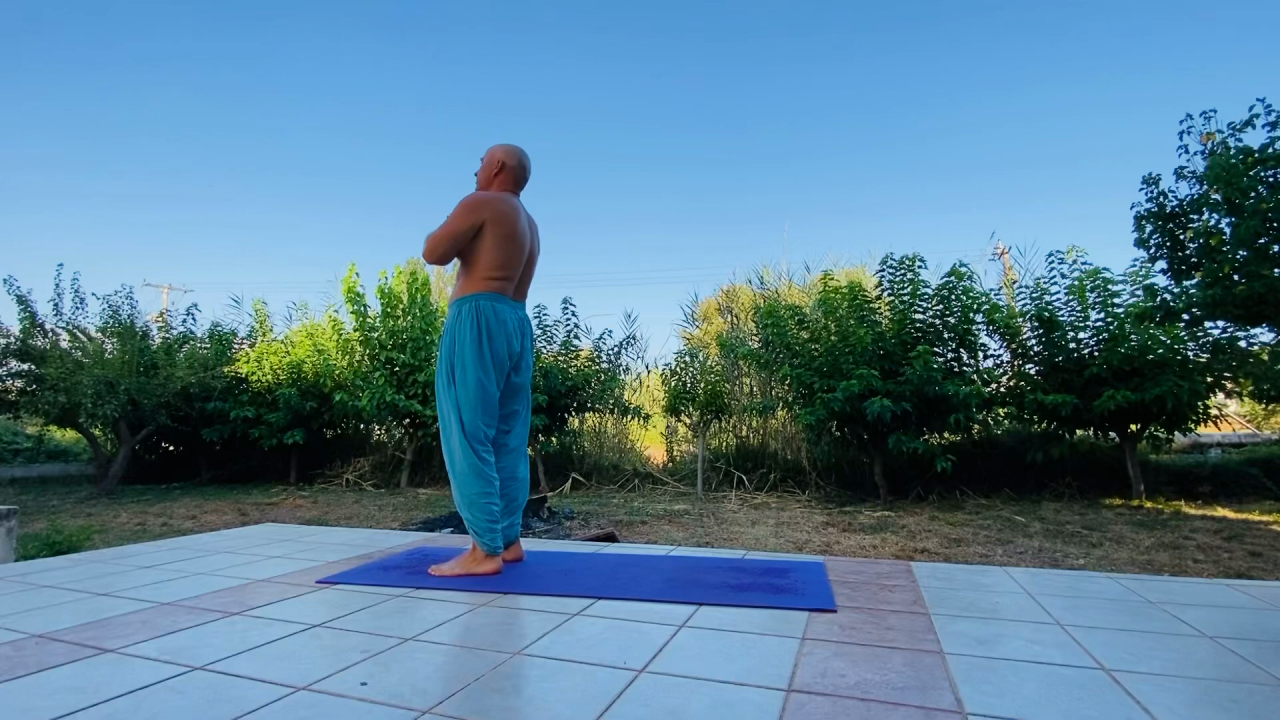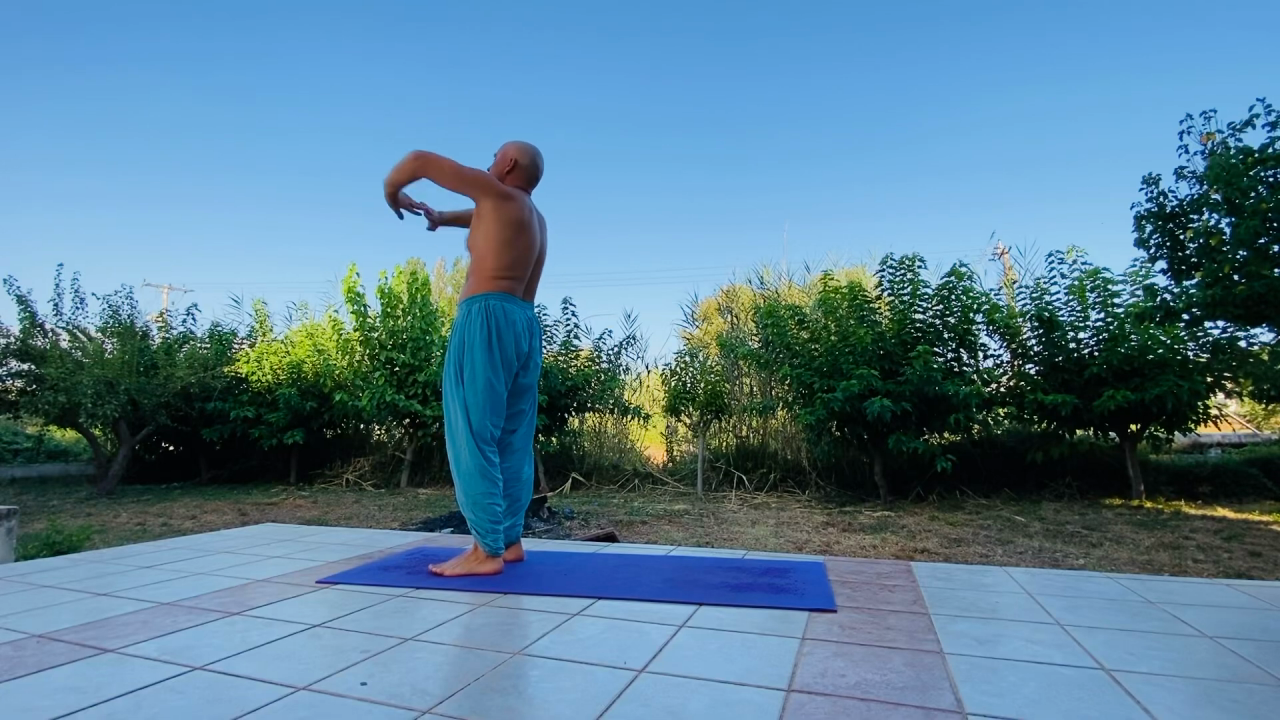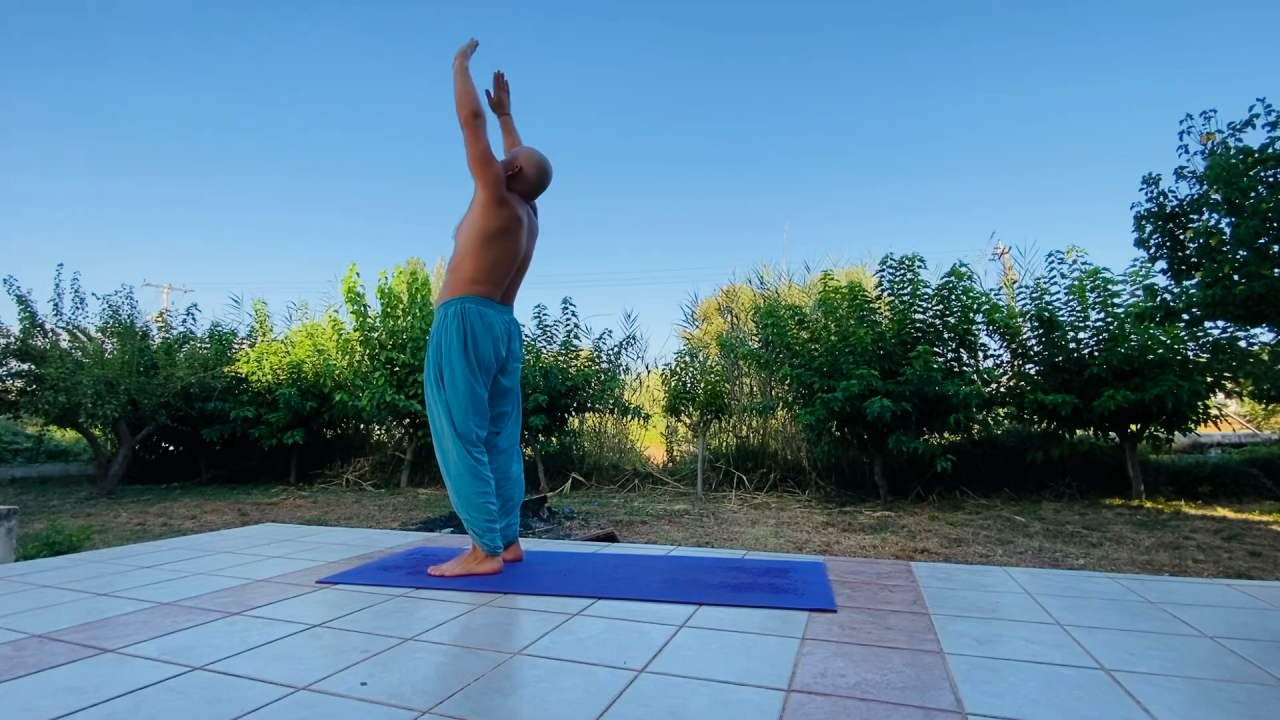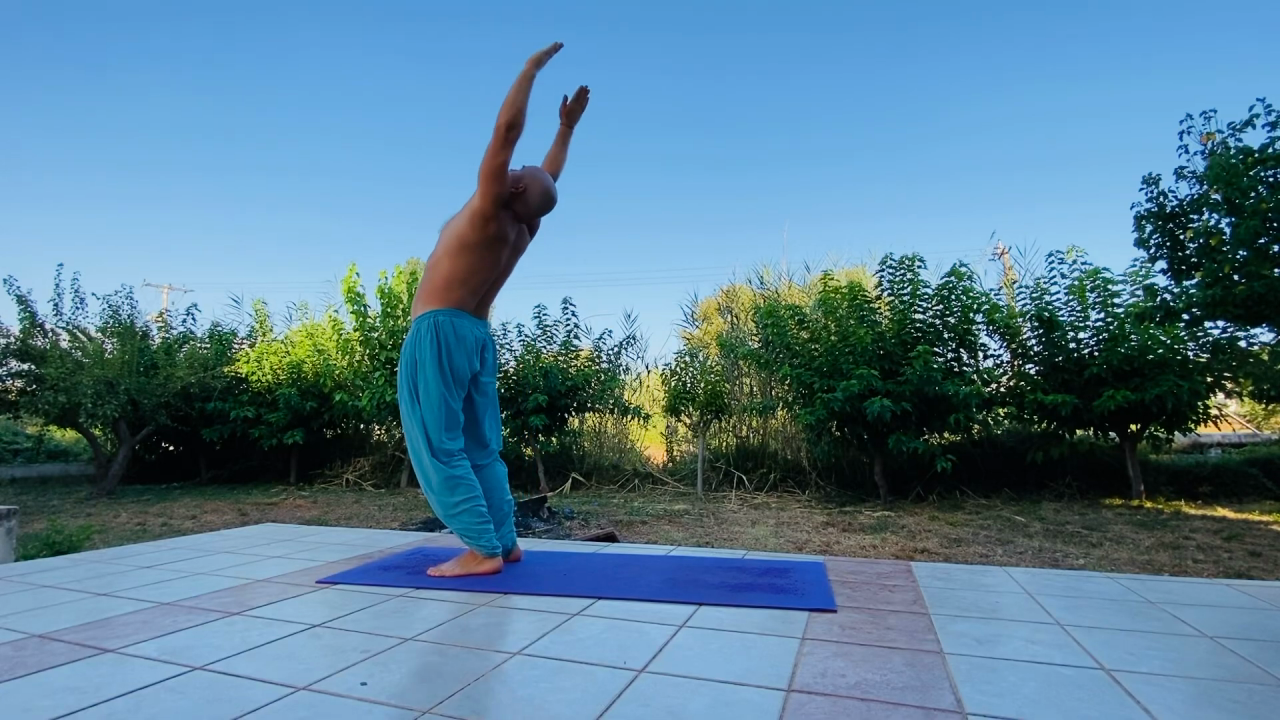
dt=0.5s
person 1, frame 1
left shoulder: (483, 203)
right shoulder: (528, 224)
left elbow: (434, 252)
left wrist: (452, 237)
right wrist: (467, 241)
left hip: (478, 322)
right hip: (515, 325)
left knee: (467, 437)
right knee: (504, 439)
left ankle: (485, 550)
right ankle: (507, 540)
person 1, frame 2
left shoulder: (497, 193)
right shoulder: (534, 217)
left elbow: (420, 160)
left wrist: (393, 192)
right wrist: (446, 218)
left hip: (487, 320)
right hip: (524, 325)
left knee: (473, 437)
right knee: (511, 439)
left ankle: (486, 550)
right ankle: (509, 540)
person 1, frame 3
left shoulder: (499, 198)
right shoulder: (529, 215)
left elbow: (469, 120)
right elbow: (523, 161)
left wrist: (460, 64)
right wrist: (505, 114)
left hip: (465, 323)
right hip: (503, 328)
left knee: (461, 440)
right knee: (498, 441)
left ankle: (485, 551)
right ankle: (506, 540)
person 1, frame 4
left shoulder: (490, 213)
right shoulder: (526, 229)
left elbow: (506, 131)
right elbow: (550, 176)
left wrist: (531, 67)
right wrist: (566, 127)
left hip: (437, 334)
right hip: (476, 337)
left knee: (437, 449)
right knee: (479, 448)
left ankle: (483, 550)
right ankle: (504, 542)
